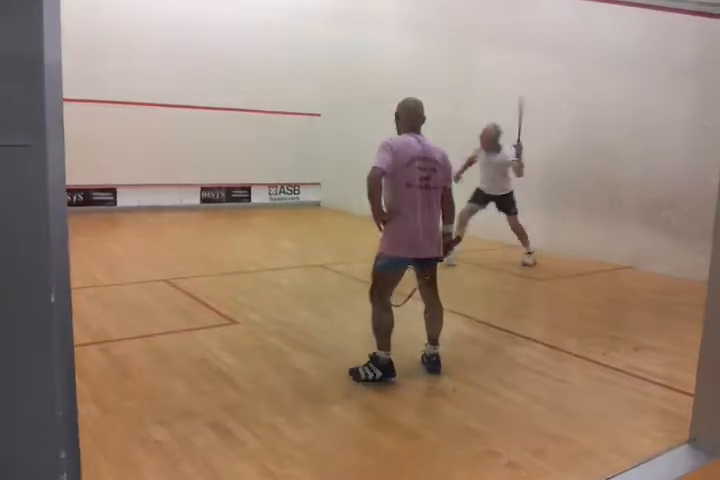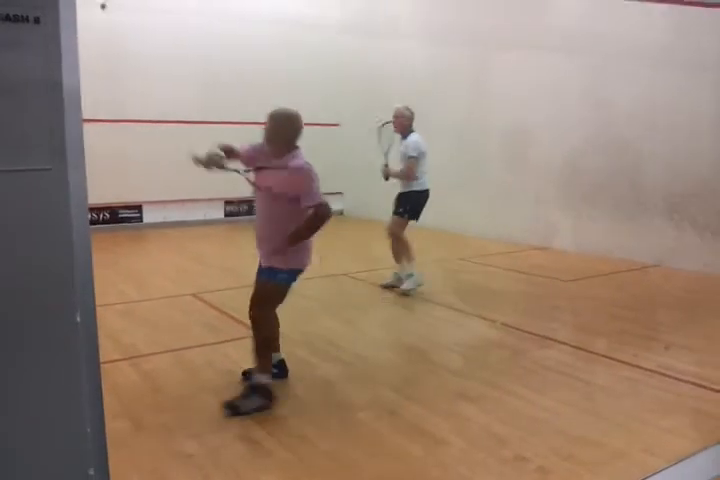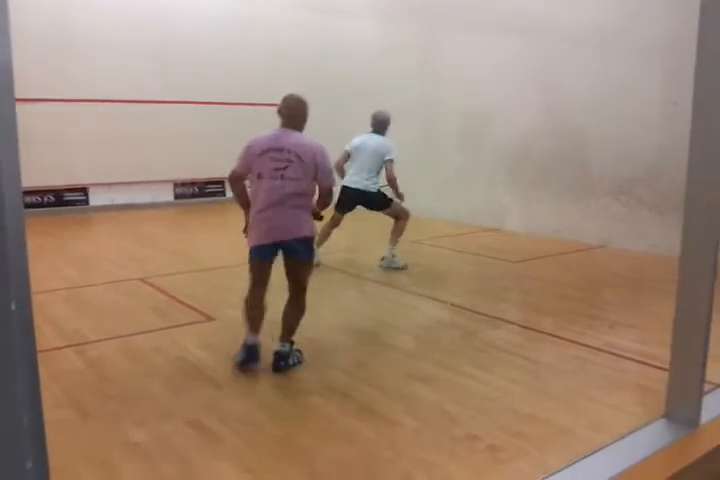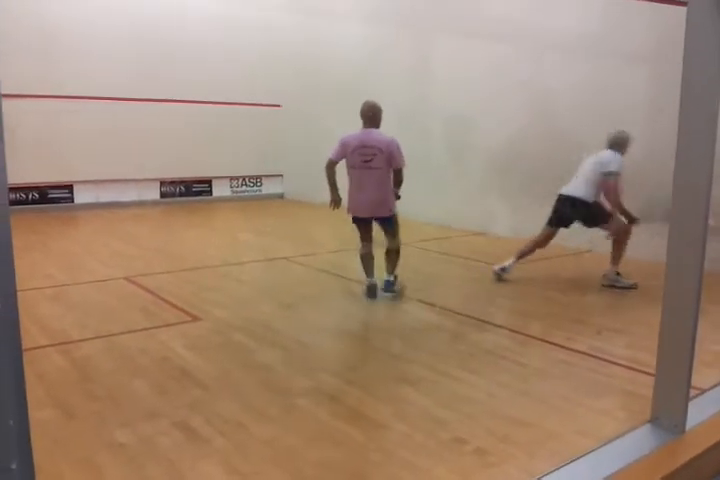
dt=1s
person 1, frame 1
left shoulder: (392, 146)
right shoulder: (439, 154)
left elbow: (374, 178)
right elbow: (447, 199)
left wrist: (378, 212)
right wrist: (448, 233)
left hip: (398, 239)
right hip: (429, 239)
left knee: (379, 296)
right knee: (430, 295)
left ankle: (381, 362)
right ankle: (432, 354)
person 1, frame 2
left shoulder: (301, 168)
right shoulder: (266, 153)
left elbow: (322, 213)
right elbow: (236, 152)
left wrist: (286, 243)
right wrist: (226, 151)
left hip: (286, 256)
right hip: (271, 252)
left knee: (260, 313)
right knee: (263, 309)
left ankle: (260, 386)
right ankle: (274, 363)
person 1, frame 3
left shoulder: (257, 144)
right shoulder: (315, 150)
left elbow: (235, 179)
right elbow: (327, 195)
left wrist: (249, 212)
right wrist: (316, 209)
left hip: (262, 228)
right hip: (298, 228)
left knee: (256, 289)
right knee: (297, 290)
left ankle: (251, 343)
right ankle: (283, 350)
person 1, frame 4
left shoulder: (347, 141)
right shoulder: (390, 142)
left elbow: (329, 166)
right elbow: (398, 174)
left wrist: (334, 193)
right wrist: (395, 190)
left hip: (358, 203)
right hip: (384, 203)
left knee: (366, 242)
right knee: (393, 240)
left ankle: (370, 283)
right ankle: (390, 279)
person 2, frame 1
left shoulder: (505, 155)
right shoulder: (481, 151)
left elbow: (519, 174)
right elbow: (471, 159)
left wrist: (519, 156)
right wrist: (460, 172)
left hip: (503, 192)
right hip: (484, 190)
left knee: (514, 224)
right knee: (463, 216)
left ankle: (529, 252)
right ankle: (450, 254)
person 2, frame 2
left shoulder: (412, 142)
right shoulder: (407, 140)
left elbow: (410, 174)
left wrist: (390, 173)
left hip: (416, 192)
right hip: (408, 191)
left knee: (396, 231)
right knee: (393, 232)
left ankle: (413, 274)
right ankle: (400, 274)
person 2, frame 3
left shoulder: (356, 140)
right shoulder: (386, 146)
left elbow: (338, 165)
right elbow: (390, 177)
right wrist: (397, 193)
left hip: (349, 188)
right hip: (369, 192)
left knee: (333, 223)
right knee: (403, 215)
right ankle: (389, 257)
person 2, frame 4
left shoulder: (598, 157)
right shoulder: (615, 160)
left elbow: (606, 190)
right elbow: (611, 190)
left wrist: (627, 214)
right wrist: (625, 215)
left hip: (565, 198)
right hip: (583, 202)
left knee: (542, 239)
right knee: (623, 230)
left ankle: (506, 266)
right ankle: (611, 275)
